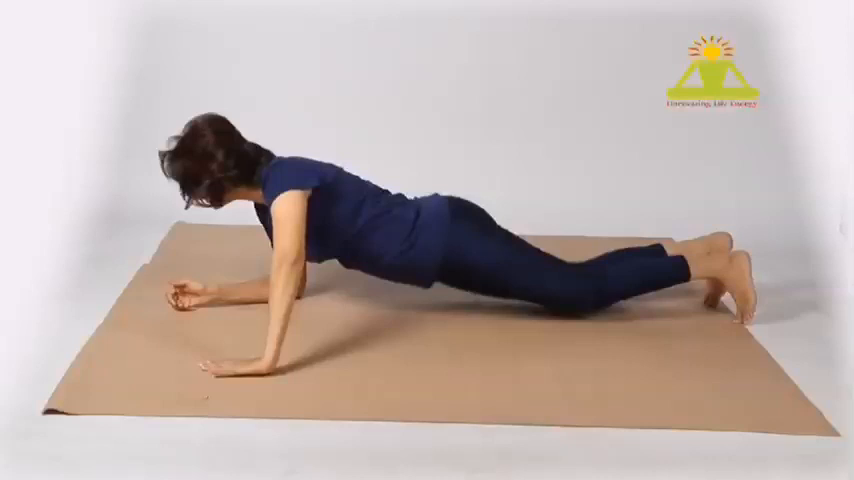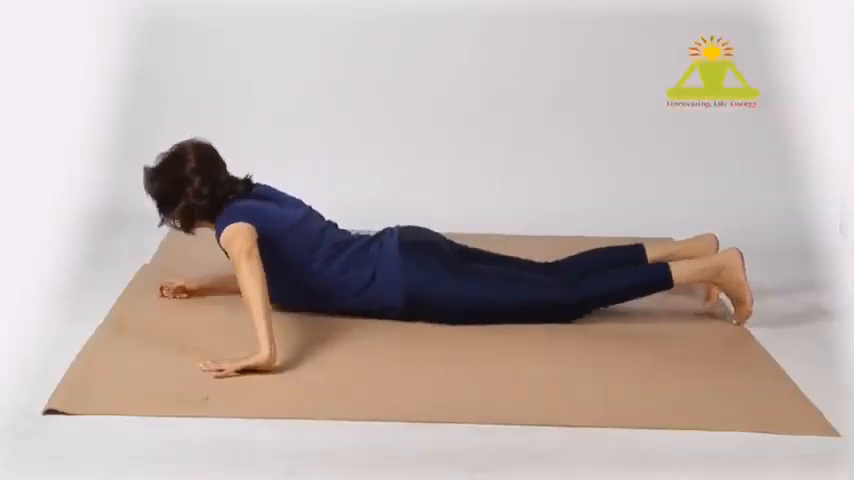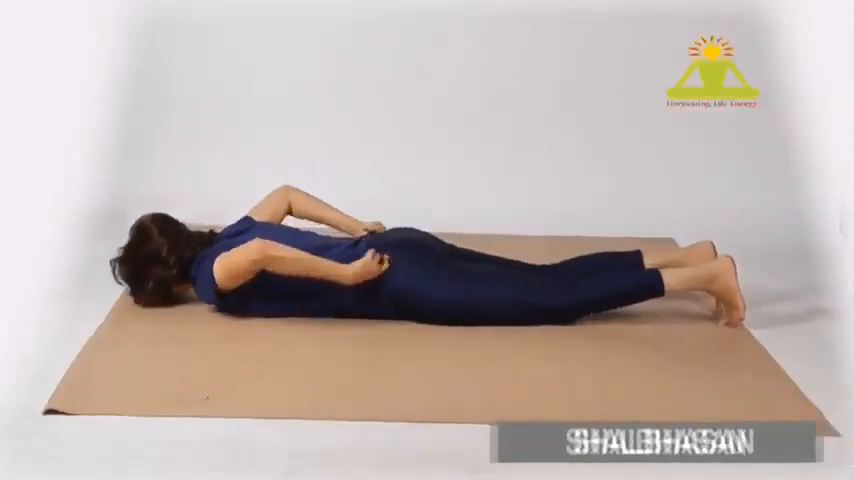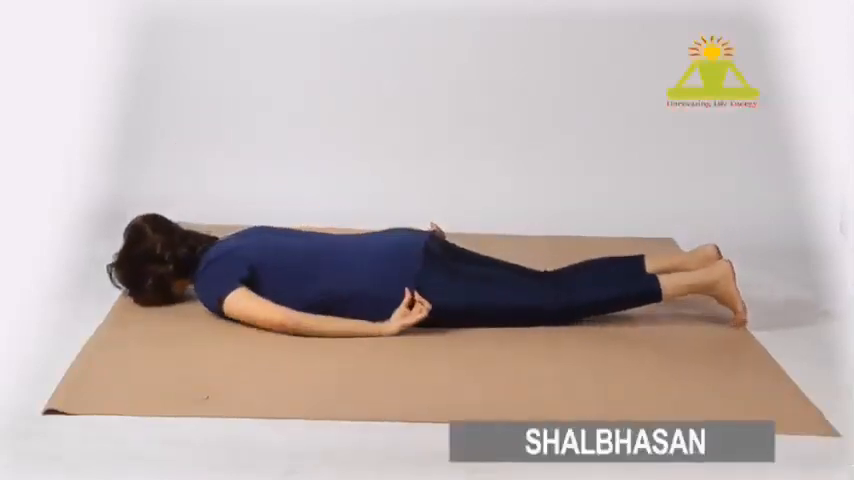
dt=1s
person 1, frame 1
left shoulder: (283, 181)
right shoulder: (270, 196)
left elbow: (287, 265)
right elbow: (289, 283)
left wrist: (266, 359)
right wrist: (212, 294)
left hip: (449, 235)
right hip: (438, 233)
left knee: (582, 291)
right knee: (570, 279)
left ankle: (721, 263)
right ankle: (702, 246)
person 1, frame 2
left shoulder: (229, 226)
right shoulder: (257, 197)
left elbow: (249, 261)
right elbow: (276, 266)
left wrist: (265, 350)
right wrist: (206, 286)
left hip: (413, 285)
right hip: (410, 248)
left knee: (564, 296)
right knee: (556, 277)
left ankle: (712, 267)
right ankle: (690, 247)
person 1, frame 3
left shoulder: (213, 277)
right shoulder: (226, 237)
left elbow: (262, 253)
right elbow: (286, 194)
left wrist: (347, 275)
right wrist: (359, 230)
left hip: (403, 285)
right hip: (403, 250)
left knee: (556, 300)
right knee: (550, 280)
left ankle: (707, 276)
right ankle: (689, 255)
person 1, frame 4
left shoulder: (212, 282)
right shoulder: (237, 242)
left elbow: (287, 321)
left wrist: (385, 328)
left hip: (404, 285)
right hip: (406, 249)
left knee: (556, 301)
right knee: (550, 283)
left ankle: (704, 279)
right ankle: (689, 260)
